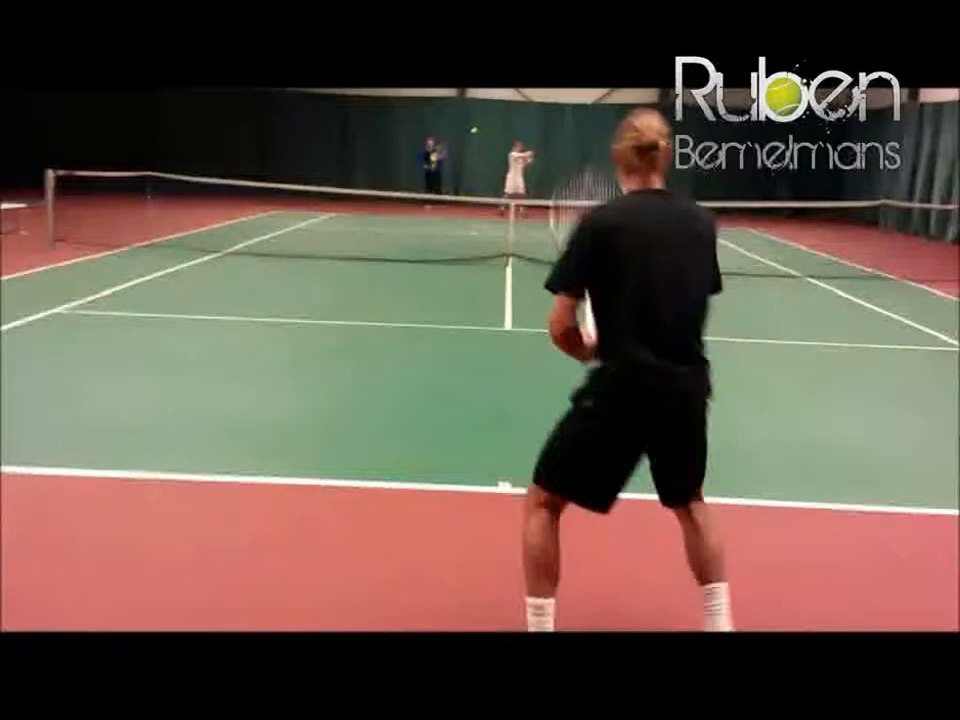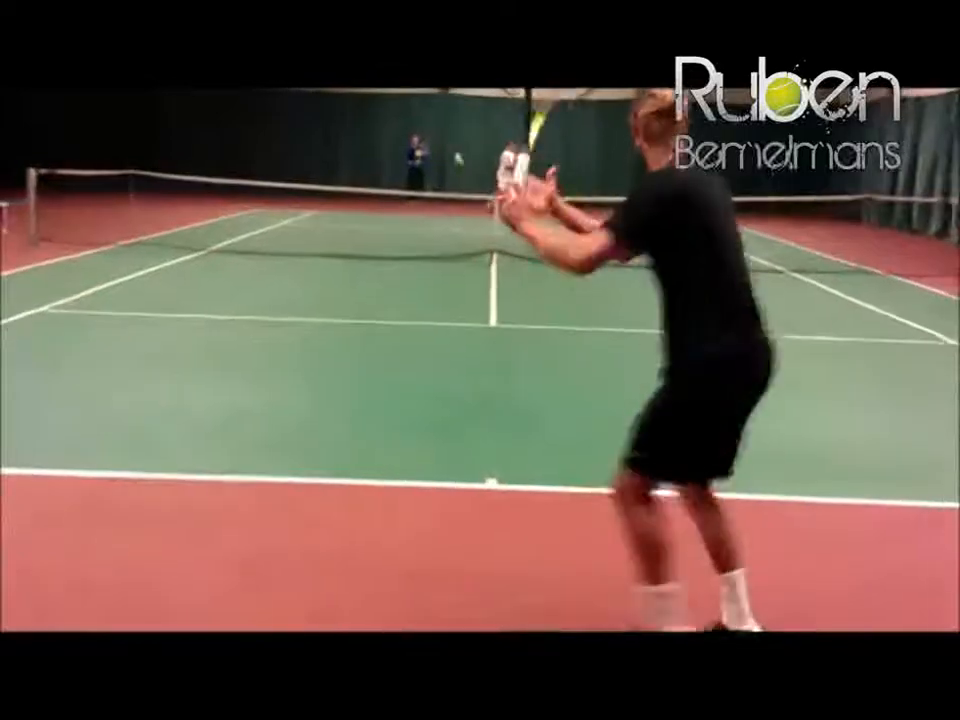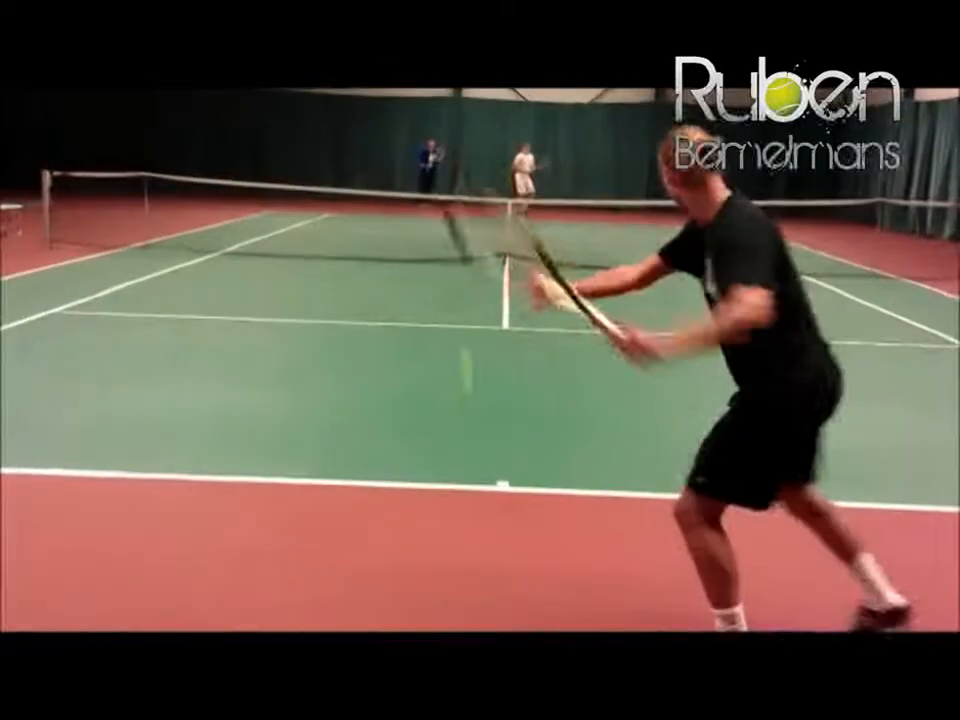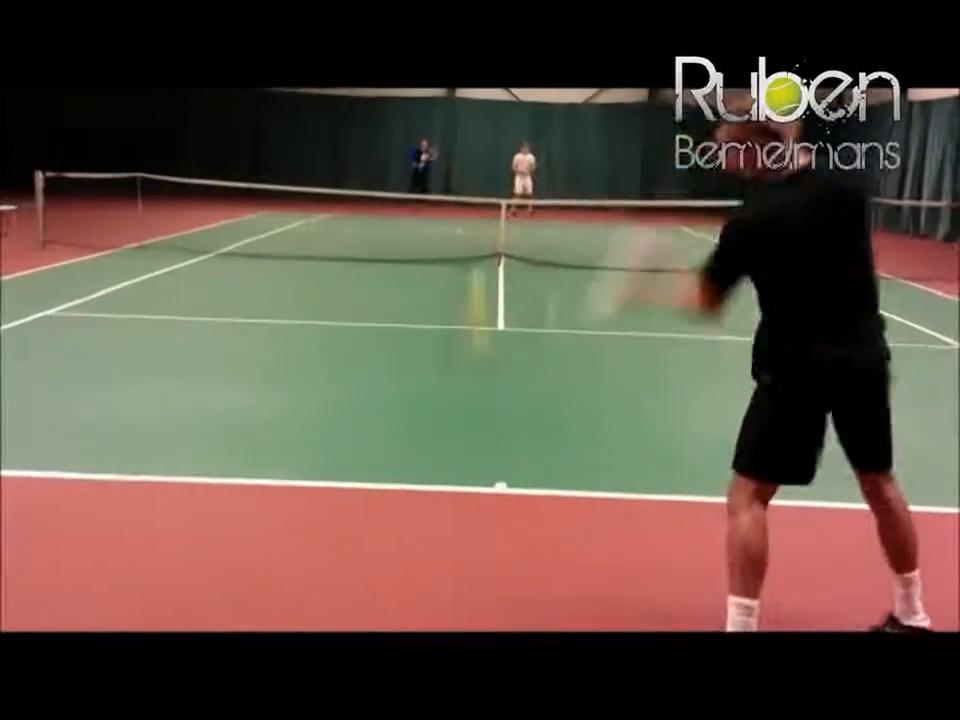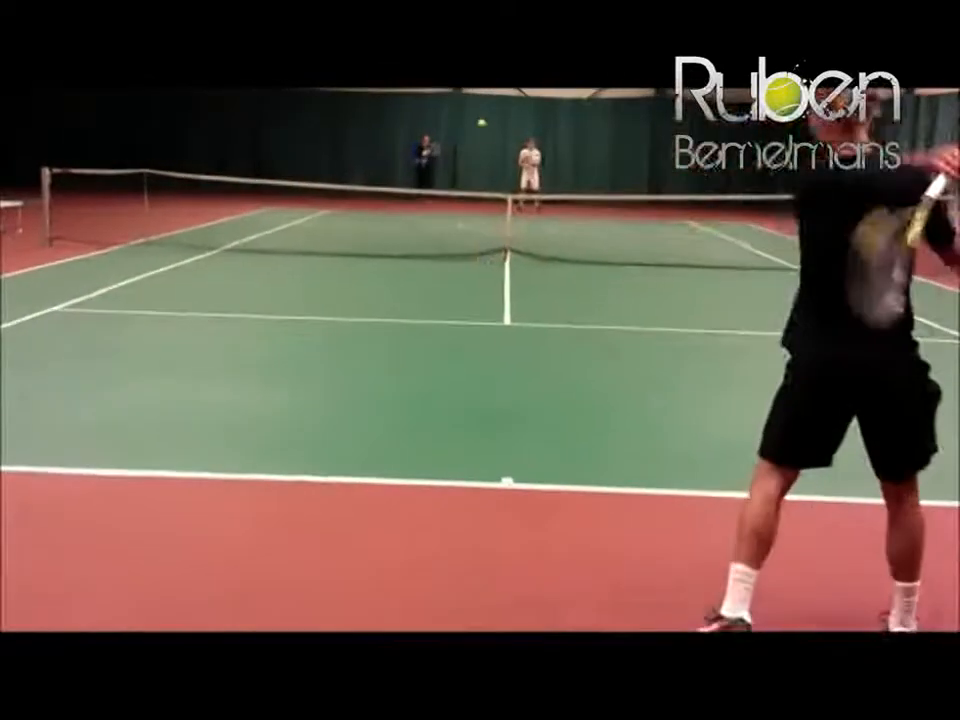
dt=0.3s
person 1, frame 1
left shoulder: (600, 223)
right shoulder: (700, 223)
left elbow: (560, 328)
left wrist: (591, 351)
left hip: (621, 390)
right hip: (686, 388)
left knee: (543, 502)
right knee: (688, 505)
left ankle: (541, 626)
right ankle: (720, 624)
person 1, frame 2
left shoulder: (663, 188)
right shoulder: (700, 184)
left elbow: (581, 261)
right elbow: (613, 239)
left wrist: (526, 223)
right wrist: (556, 208)
left hip: (713, 363)
right hip: (743, 357)
left knee: (634, 489)
right knee: (693, 487)
left ankle: (664, 625)
right ankle: (740, 622)
person 1, frame 3
left shoulder: (740, 229)
right shoulder: (705, 230)
left elbow: (754, 312)
right elbow: (641, 272)
left wrist: (671, 343)
right wrist: (567, 290)
left hip: (785, 389)
right hip: (805, 381)
left knee: (695, 511)
right knee: (795, 492)
left ankle: (731, 630)
right ankle: (883, 600)
person 1, frame 4
left shoulder: (750, 224)
right shoulder: (840, 181)
left elbow: (706, 304)
left wrist: (673, 292)
right wrist: (781, 145)
left hip: (794, 369)
right hip: (862, 359)
left knee: (747, 496)
right knee: (879, 484)
left ankle: (742, 626)
right ankle: (912, 615)
person 1, frame 5
left shoulder: (813, 181)
right shoulder: (910, 185)
left hip: (819, 357)
right hip: (891, 360)
left knee: (770, 479)
right knee: (902, 493)
left ankle: (735, 612)
right ankle: (903, 621)
